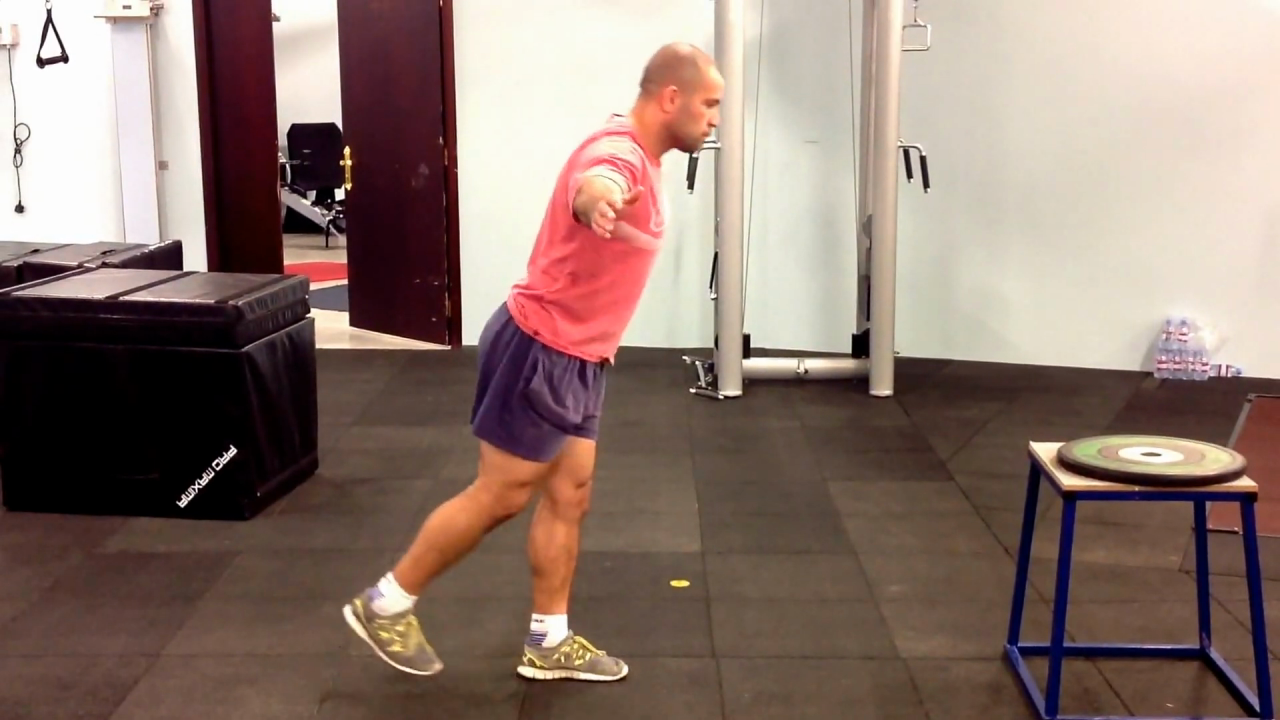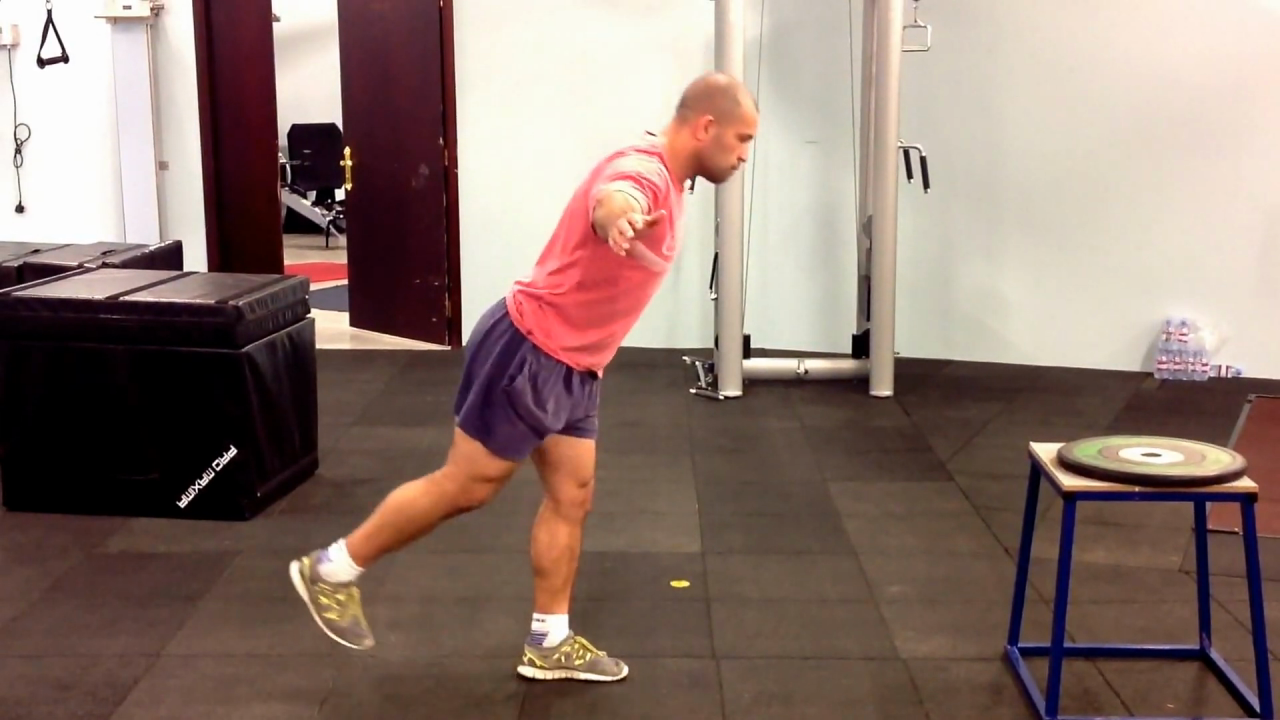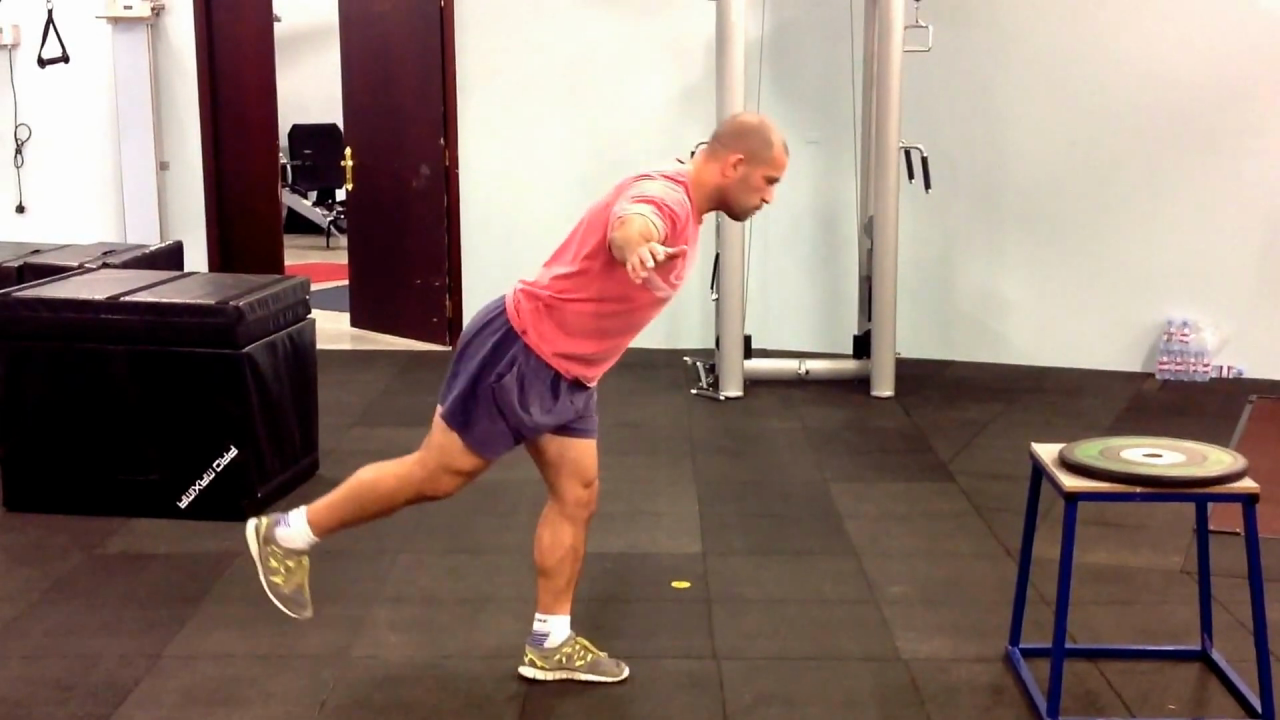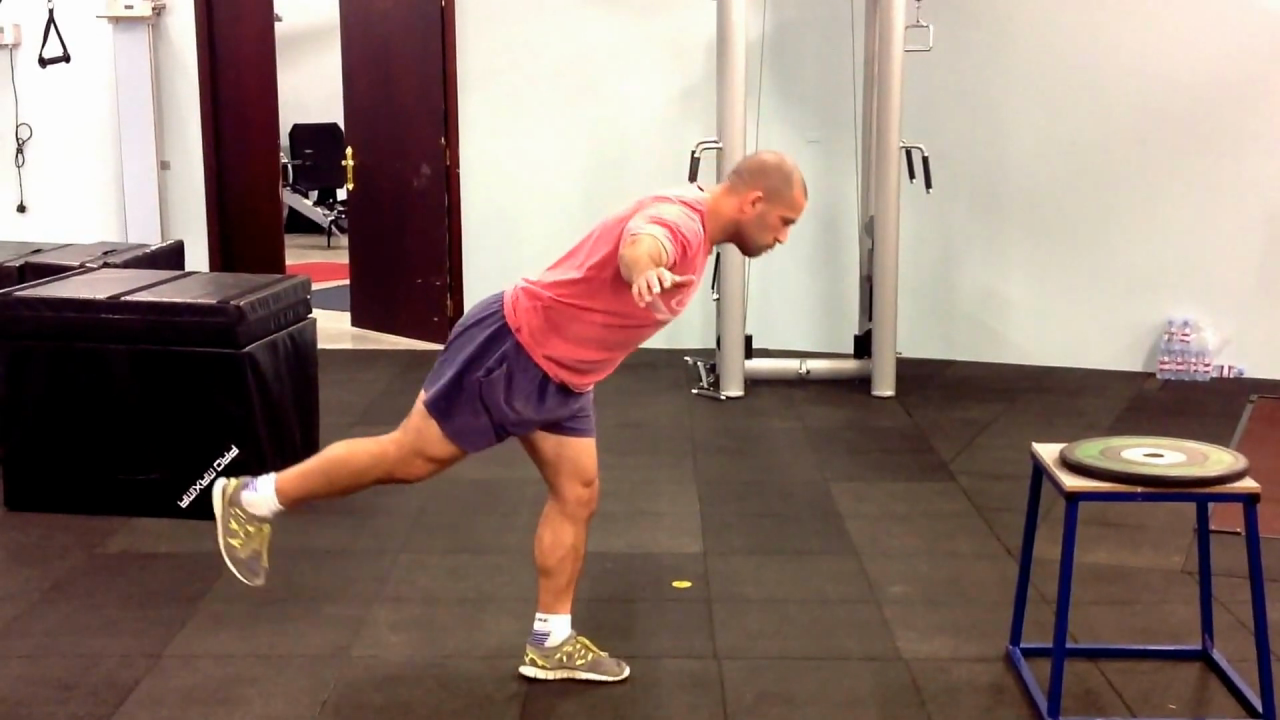
dt=0.3s
person 1, frame 1
left shoulder: (637, 154)
right shoulder: (617, 156)
right elbow: (592, 187)
right wrist: (597, 202)
left hip: (575, 356)
right hip: (541, 351)
left knee: (569, 497)
right knee: (499, 496)
left ankle: (549, 642)
right ankle: (385, 604)
person 1, frame 2
left shoulder: (663, 173)
right shoulder: (643, 172)
right elbow: (611, 198)
right wrist: (619, 215)
left hip: (571, 364)
right hip: (529, 352)
left knee: (571, 497)
right knee: (464, 487)
left ankle: (549, 643)
right ankle: (330, 570)
person 1, frame 3
left shoulder: (683, 201)
right shoulder: (663, 198)
right elbow: (629, 223)
right wrist: (637, 245)
left hip: (567, 369)
right hip: (521, 350)
left knee: (577, 498)
right knee: (436, 476)
left ankle: (550, 644)
right ankle: (288, 534)
person 1, frame 4
left shoulder: (694, 220)
right shoulder: (679, 221)
right elbow: (641, 240)
right wrist: (644, 269)
left hip: (559, 370)
right hip: (513, 350)
left knee: (577, 495)
right knee: (409, 458)
left ankle: (550, 644)
right ankle: (254, 499)
